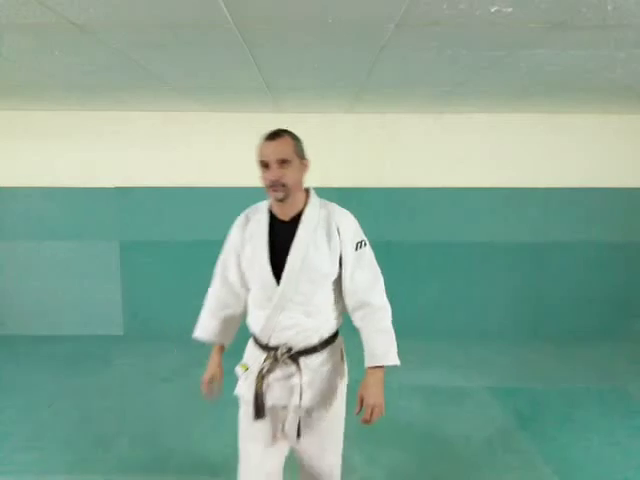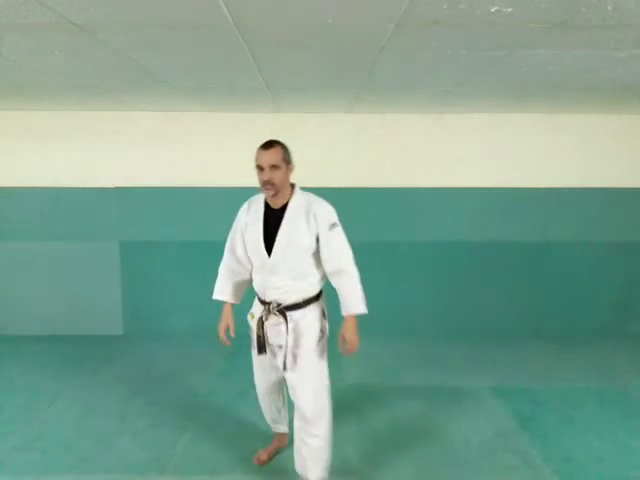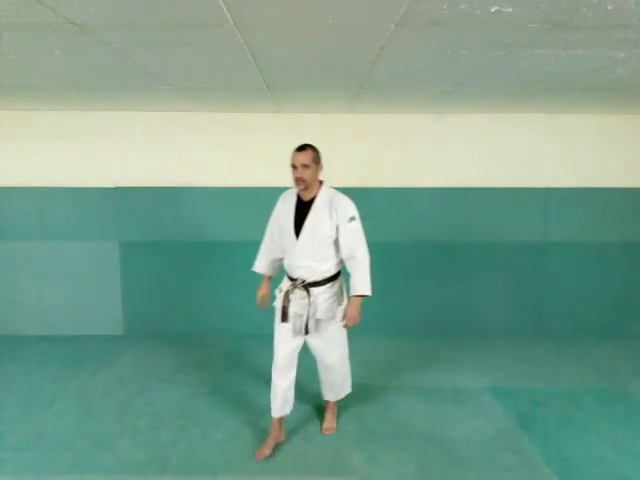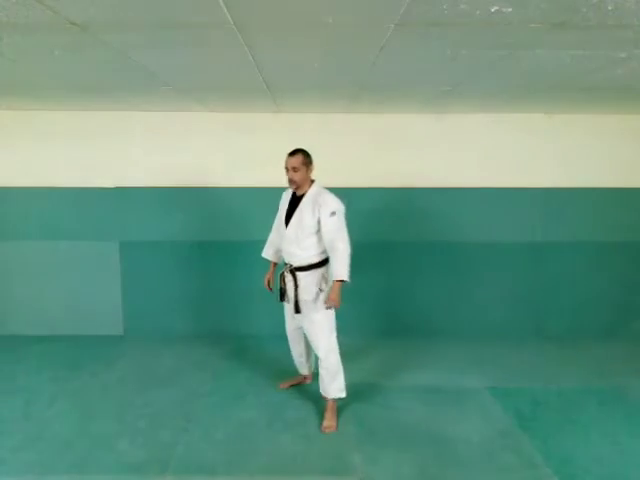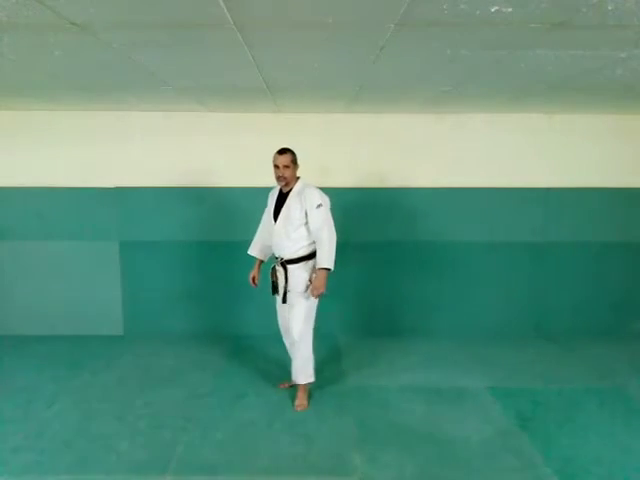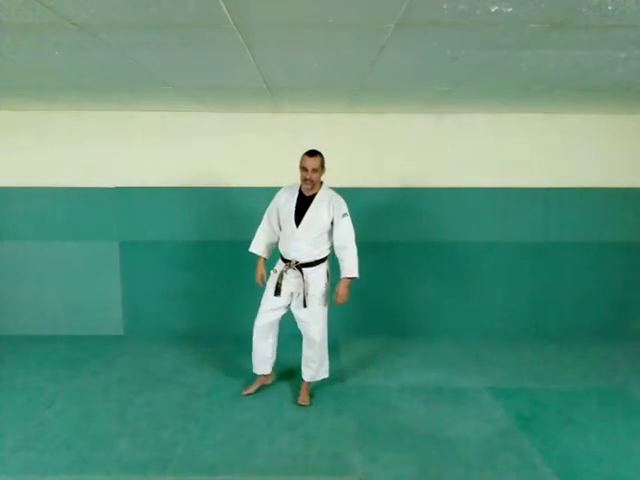
dt=0.7s
person 1, frame 1
left shoulder: (338, 224)
right shoulder: (246, 225)
left elbow: (367, 299)
right elbow: (227, 293)
left wrist: (374, 375)
right wrist: (216, 356)
left hip: (320, 367)
right hip: (262, 365)
person 1, frame 2
left shoulder: (317, 210)
right shoulder: (249, 210)
left elbow: (341, 266)
right elbow: (235, 262)
left wrist: (350, 321)
right wrist: (227, 310)
left hip: (304, 318)
right hip: (264, 316)
left knee: (311, 402)
right knee: (267, 388)
right ankle: (280, 435)
person 1, frame 3
left shoulder: (340, 205)
right shoulder: (285, 201)
left elbow: (356, 254)
right elbow: (273, 242)
left wrist: (355, 299)
right wrist: (266, 281)
left hip: (325, 293)
right hip: (290, 291)
left knee: (331, 355)
right knee: (282, 359)
left ankle: (331, 406)
right ankle: (277, 429)
person 1, frame 4
left shoulder: (326, 202)
right shoulder: (287, 196)
left elbow: (339, 245)
left wrist: (336, 285)
right wrist: (271, 267)
left hip: (313, 279)
right hip: (289, 277)
left knee: (323, 340)
right knee: (294, 331)
left ankle: (331, 405)
right ankle: (304, 374)
person 1, frame 5
left shoulder: (312, 196)
right shoulder: (274, 195)
left elbow: (325, 236)
right elbow: (267, 232)
left wrist: (322, 273)
right wrist: (257, 265)
left hip: (304, 271)
right hip: (282, 271)
left knee: (299, 329)
right knee: (287, 327)
left ankle: (303, 385)
right ankle: (300, 374)
person 1, frame 6
left shoulder: (334, 202)
right shoulder: (285, 195)
left elbow: (346, 243)
right elbow: (269, 228)
left wrist: (345, 281)
right wrist: (261, 261)
left hip: (314, 275)
right hip: (284, 271)
left knee: (314, 332)
right knee: (264, 322)
left ankle: (307, 383)
right ankle: (264, 375)
